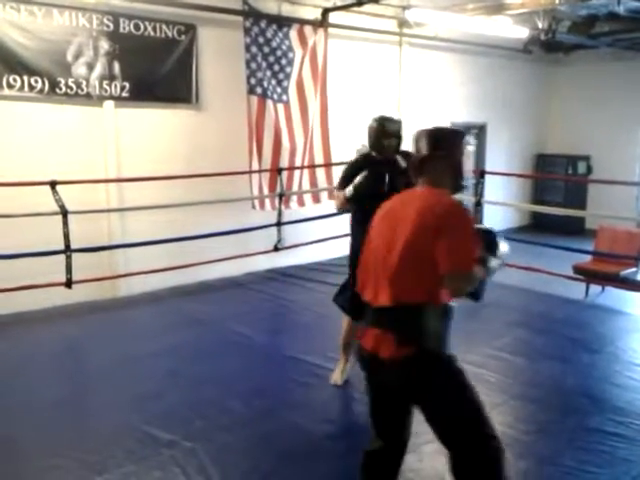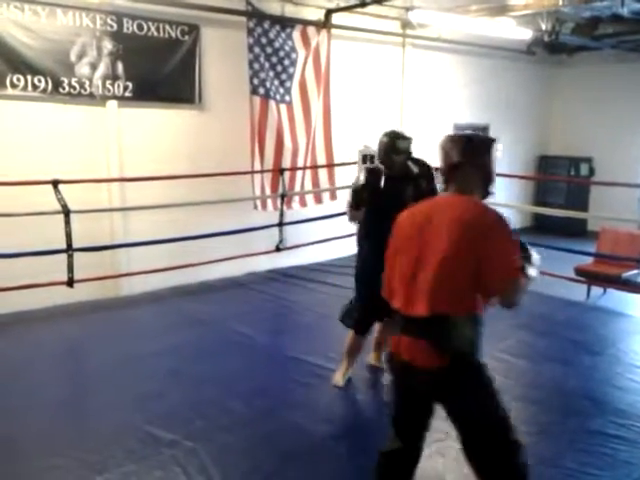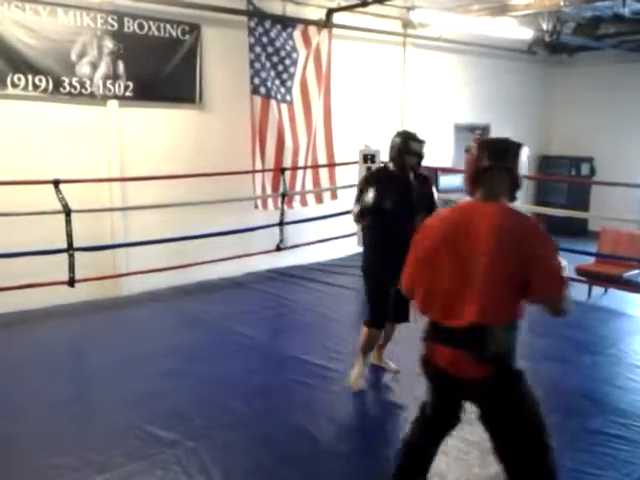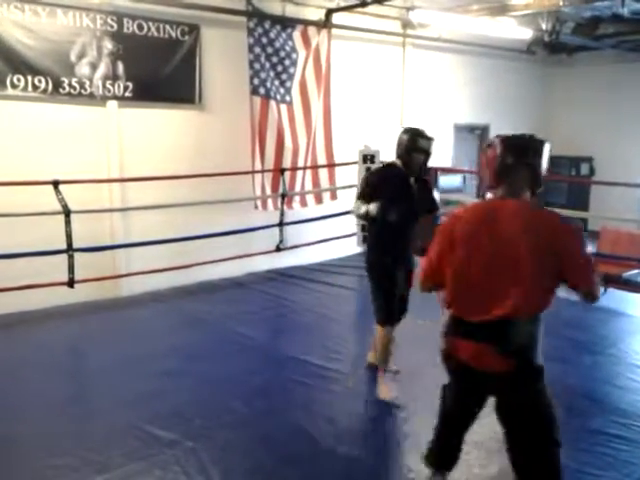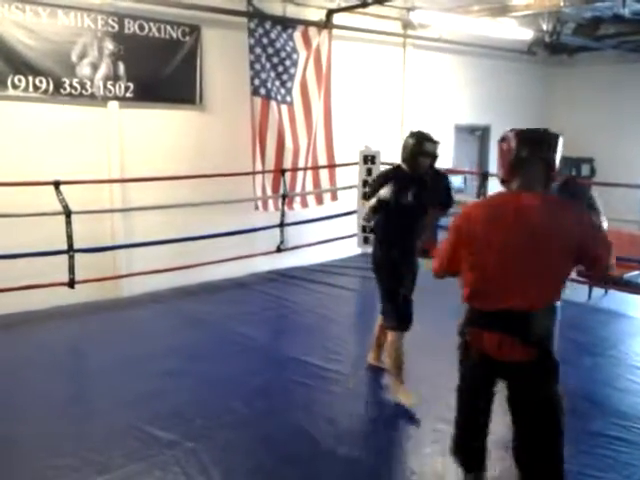
dt=0.1s
person 1, frame 1
left shoulder: (388, 207)
right shoulder: (449, 209)
right elbow: (459, 284)
right wrist: (488, 258)
left hip: (375, 339)
right hip: (416, 347)
left knee: (387, 436)
right knee: (478, 447)
person 1, frame 2
left shoulder: (411, 216)
right shoulder: (488, 222)
left elbow: (392, 283)
right elbow: (508, 295)
right wrist: (520, 266)
left hip: (405, 344)
right hip: (451, 351)
left knee: (406, 431)
person 1, frame 3
left shoulder: (435, 223)
right shoulder: (525, 230)
left elbow: (410, 289)
right elbow: (557, 305)
right wrist: (552, 271)
left hip: (439, 351)
right hip: (487, 361)
left knee: (433, 422)
person 1, frame 4
left shoulder: (459, 220)
right shoulder: (553, 227)
left elbow: (428, 281)
right elbow: (590, 290)
left hip: (460, 344)
right hip: (512, 351)
left knee: (456, 408)
person 1, frame 5
left shoulder: (474, 213)
right shoulder: (568, 216)
left elbow: (441, 269)
right elbow: (602, 264)
right wrist: (590, 216)
left hip: (478, 335)
right hip: (529, 344)
left knee: (472, 403)
right knee: (541, 449)
person 2, frame 1
left shoulder: (403, 162)
right shoulder: (359, 166)
right elbow: (340, 202)
right wrist: (357, 186)
right knee: (355, 306)
right ankle: (343, 360)
person 2, frame 2
left shoulder: (412, 177)
right shoulder: (369, 178)
right elbow: (353, 216)
left wrist: (424, 183)
right wrist: (362, 190)
right hip: (371, 259)
right knee: (362, 318)
left ankle: (377, 355)
right ankle: (347, 362)
person 2, frame 3
left shoulder: (417, 180)
right shoulder: (374, 179)
left elbow: (425, 216)
right elbow: (359, 218)
left wrist: (426, 195)
right wrist: (368, 202)
left hip: (405, 256)
right hip: (377, 257)
left knee: (396, 315)
right knee: (377, 317)
left ankle: (378, 355)
right ankle: (361, 359)
person 2, frame 4
left shoulder: (419, 179)
right shoulder: (380, 176)
left elbow: (426, 217)
right elbow: (358, 210)
left wrist: (426, 211)
right wrist: (374, 209)
left hip: (404, 254)
right hip: (380, 255)
left knee: (393, 311)
right knee: (388, 315)
left ankle: (375, 355)
right ankle: (382, 376)
person 2, frame 5
left shoulder: (426, 181)
right shoulder: (387, 178)
left elbow: (435, 212)
right elbow: (368, 214)
left wrist: (440, 200)
right wrist: (384, 196)
left hip: (408, 255)
right hip: (387, 257)
left knee: (391, 311)
right knee: (399, 321)
left ankle: (375, 355)
right ankle: (398, 385)
